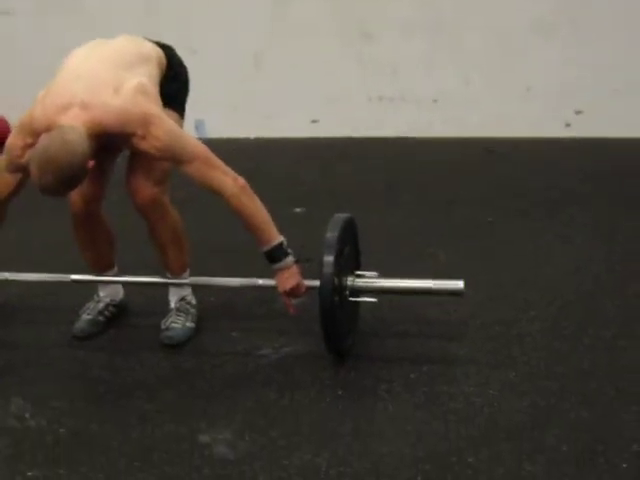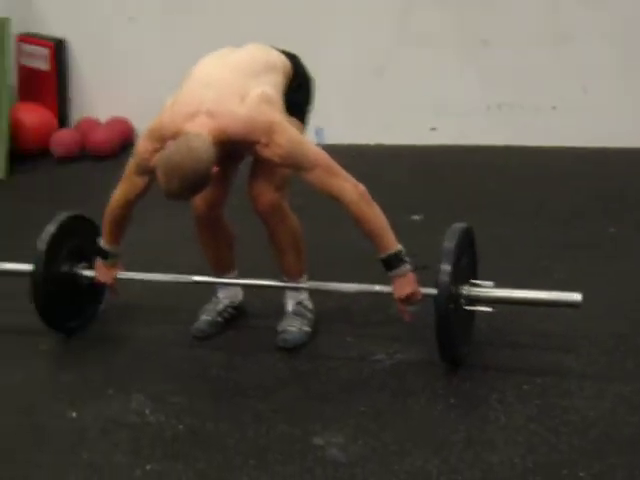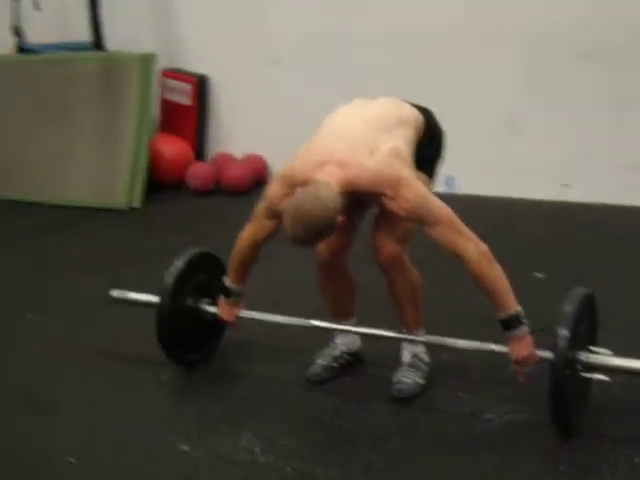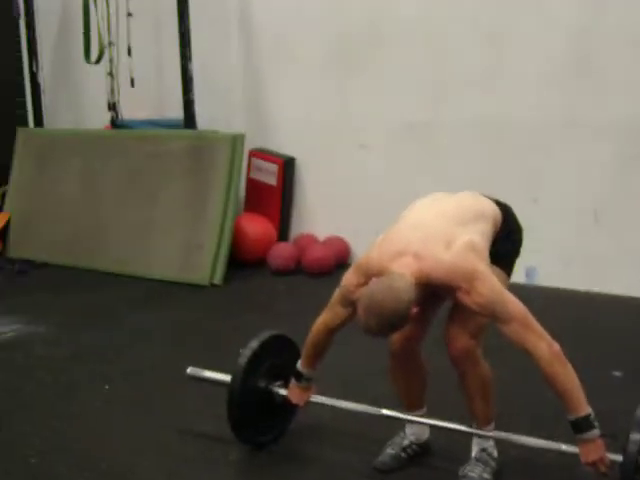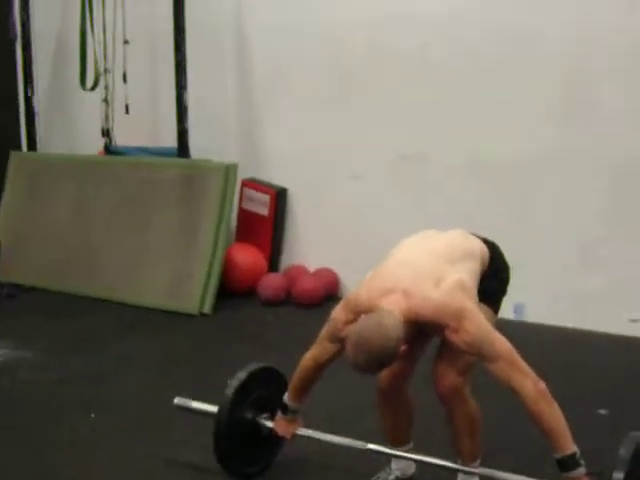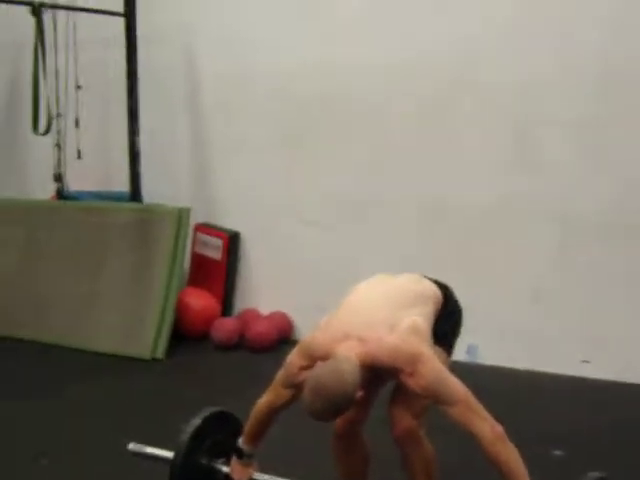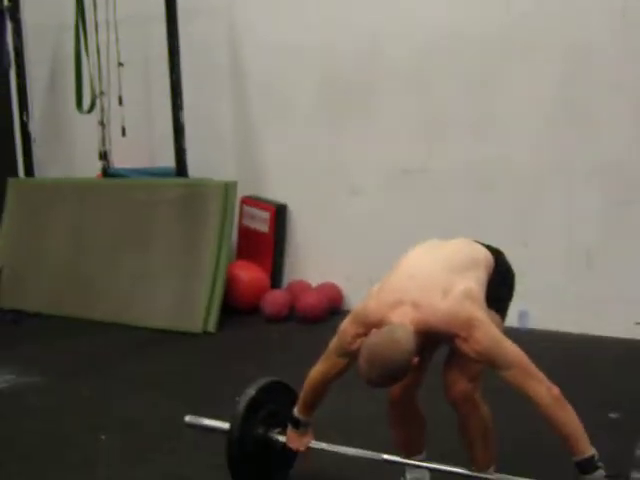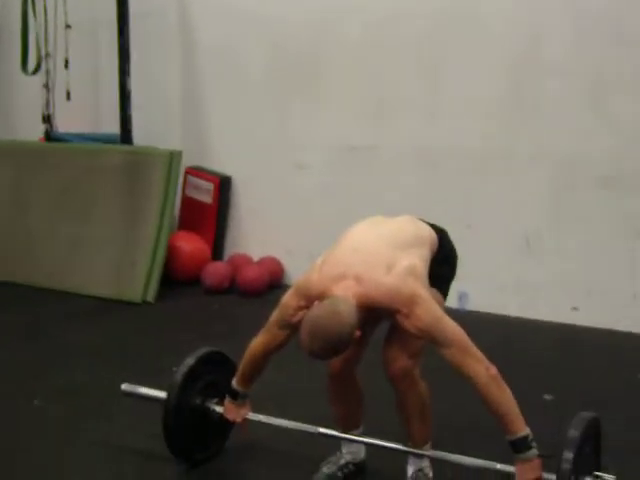
dt=0.2s
person 1, frame 1
left shoulder: (139, 123)
right shoulder: (33, 131)
left elbow: (229, 182)
left wrist: (280, 259)
left knee: (146, 194)
right knee: (80, 205)
left ankle: (182, 295)
right ankle: (109, 292)
person 1, frame 2
left shoulder: (265, 131)
right shoulder: (159, 137)
left elbow: (350, 190)
right elbow: (124, 195)
left wrist: (397, 267)
right wrist: (106, 257)
left knee: (266, 199)
right knee: (204, 207)
left ankle: (299, 299)
right ankle: (228, 295)
person 1, frame 3
left shoulder: (394, 186)
right shoulder: (290, 183)
left elbow: (473, 249)
right elbow: (251, 236)
left wrist: (515, 328)
right wrist: (230, 295)
left knee: (388, 251)
right knee: (328, 254)
left ankle: (415, 351)
right ankle: (346, 341)
person 1, frame 4
left shoulder: (469, 280)
right shoulder: (367, 272)
left elbow: (545, 348)
right elbow: (326, 323)
left wrist: (586, 430)
right wrist: (302, 379)
left knee: (461, 344)
right knee: (401, 345)
left ankle: (485, 445)
right ankle: (415, 433)
person 1, frame 5
left shoulder: (456, 319)
right shoulder: (356, 309)
left elbow: (533, 389)
right elbow: (315, 358)
right wrist: (289, 411)
left knee: (449, 382)
right knee: (389, 383)
person 1, frame 6
left shoulder: (413, 365)
right shoulder: (310, 354)
left elbow: (489, 430)
right elbow: (270, 401)
right wrist: (243, 455)
left knee: (405, 425)
right knee: (345, 428)
person 1, frame 7
left shoulder: (467, 328)
right shoulder: (363, 322)
left elbow: (546, 392)
right elbow: (324, 371)
right wrist: (299, 425)
left knee: (460, 388)
right knee: (399, 394)
person 1, frame 8
left shoulder: (409, 304)
right shoulder: (306, 294)
left elbow: (483, 370)
right elbow: (264, 342)
left wrist: (524, 449)
right wrist: (237, 396)
left knee: (400, 364)
right knee: (339, 367)
right ankle: (351, 453)
